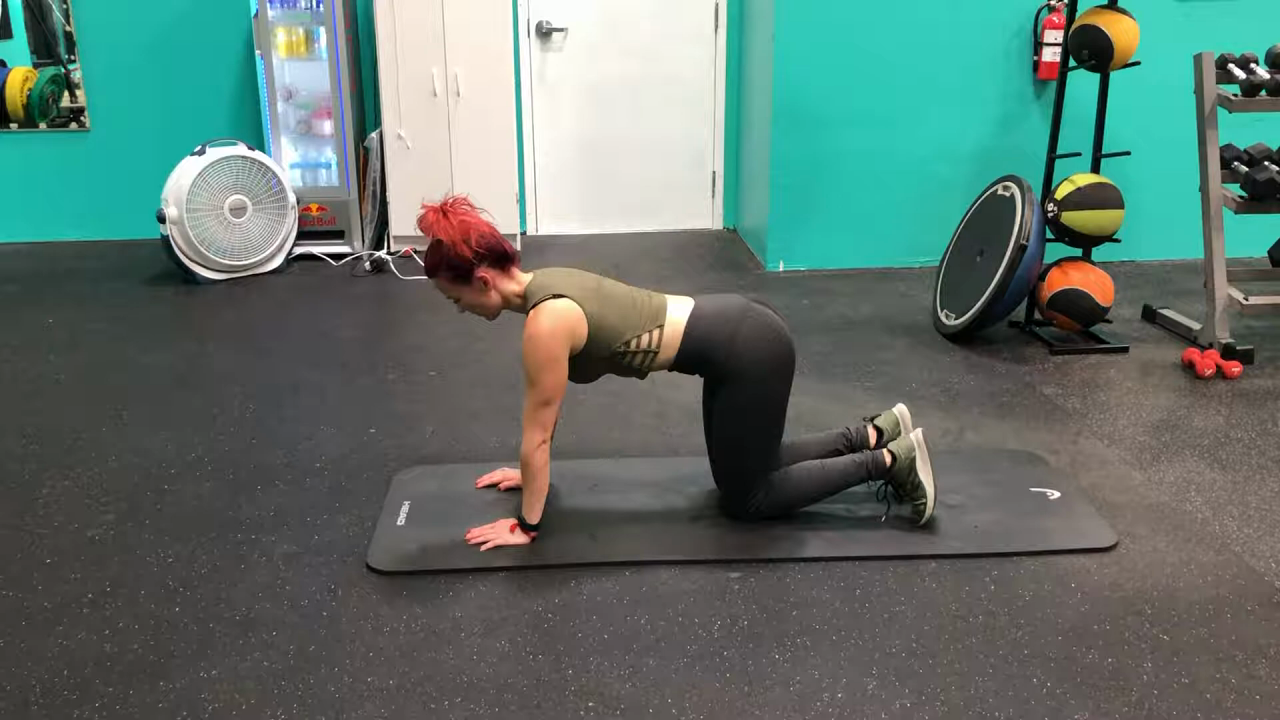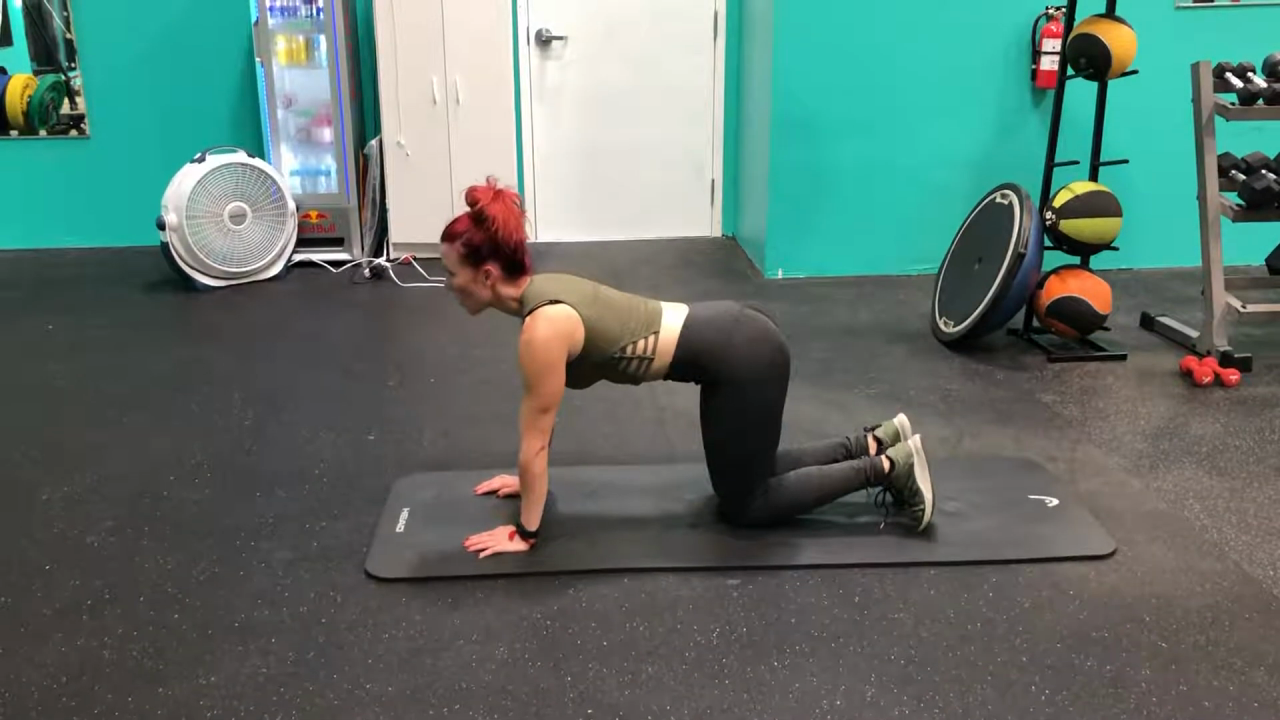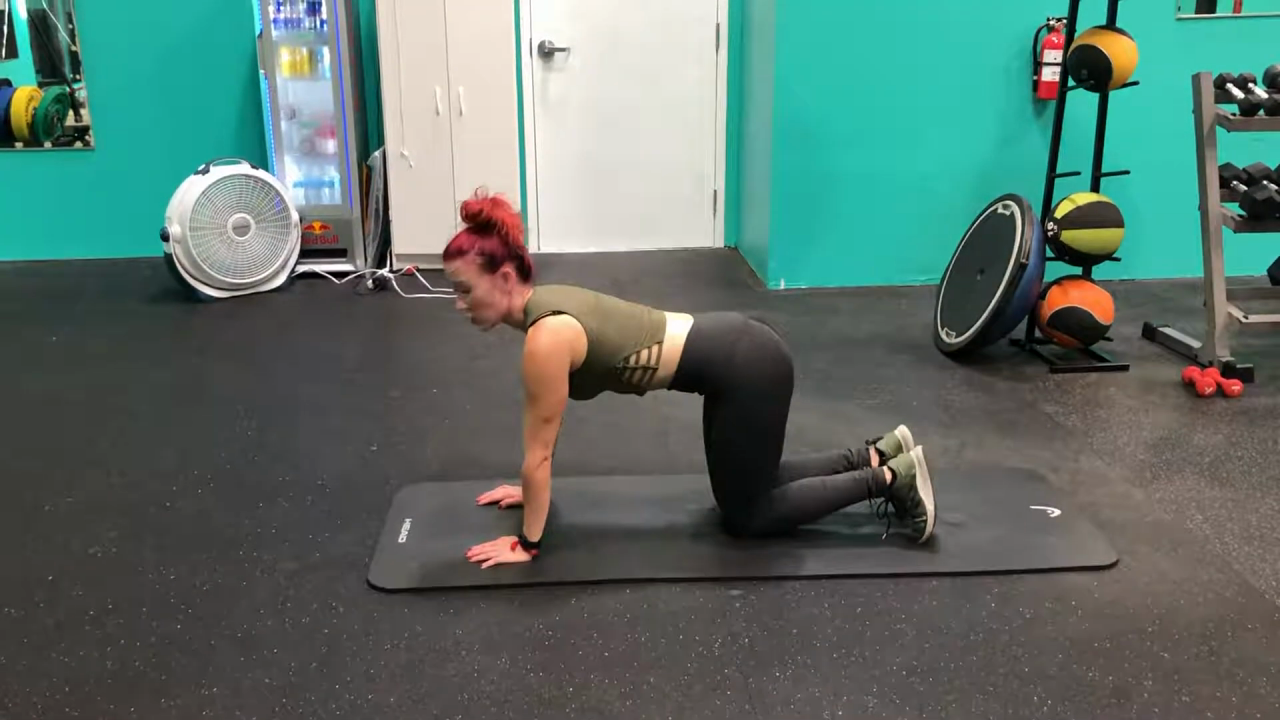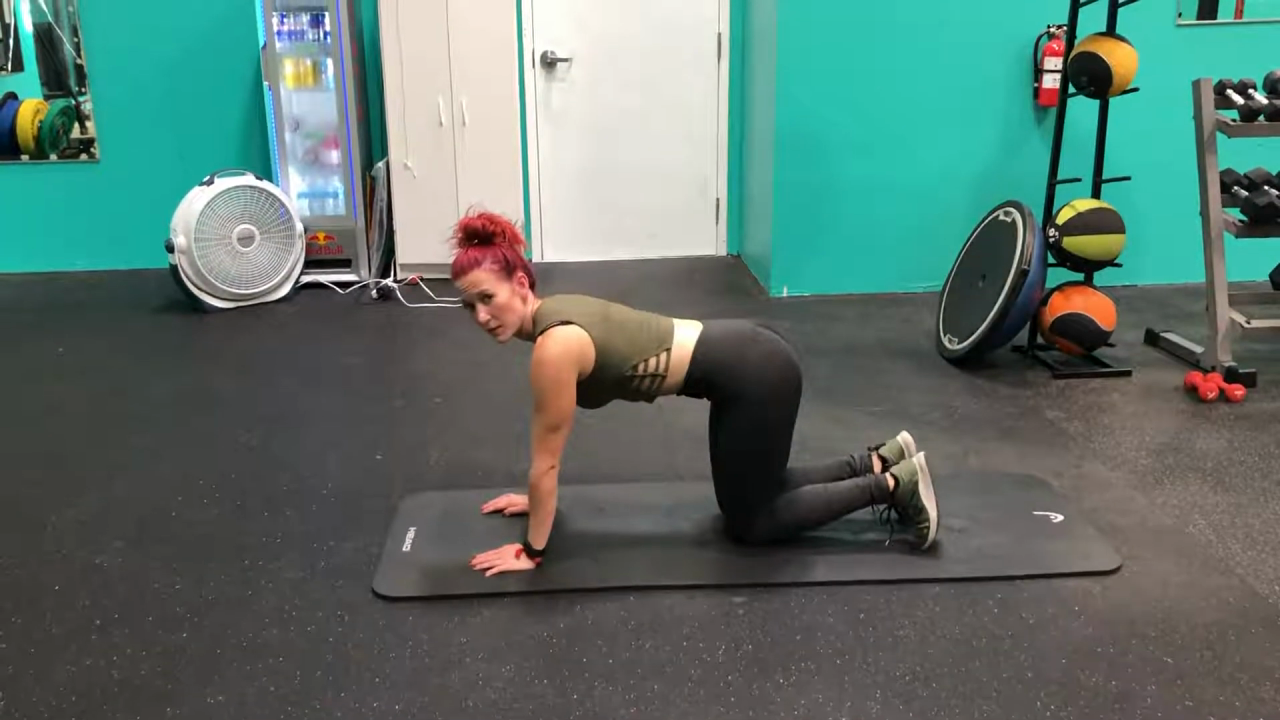
dt=0.7s
person 1, frame 1
left shoulder: (546, 322)
right shoulder: (543, 285)
left elbow: (538, 432)
right elbow: (542, 422)
left wrist: (526, 525)
right wrist: (530, 472)
left hip: (748, 351)
right hip: (736, 330)
left knee: (746, 499)
right knee: (744, 468)
left ankle: (890, 458)
right ankle: (874, 433)
person 1, frame 2
left shoulder: (542, 328)
right shoulder: (540, 292)
left elbow: (535, 438)
left wrist: (525, 533)
right wrist: (529, 477)
left hip: (742, 357)
right hip: (732, 336)
left knee: (745, 505)
right knee: (745, 474)
left ankle: (888, 467)
right ankle: (875, 442)
person 1, frame 3
left shoulder: (546, 337)
right shoulder: (544, 305)
left elbow: (539, 450)
left wrist: (527, 543)
right wrist: (533, 488)
left hip: (746, 367)
right hip: (735, 348)
left knee: (746, 516)
right knee: (747, 484)
left ankle: (888, 478)
right ankle: (877, 454)
person 1, frame 4
left shoulder: (555, 346)
right shoulder: (550, 315)
left elbow: (547, 458)
left wrist: (532, 551)
right wrist: (538, 497)
left hip: (755, 374)
right hip: (741, 354)
left knee: (749, 523)
right knee: (750, 492)
left ankle: (892, 484)
right ankle: (879, 460)
